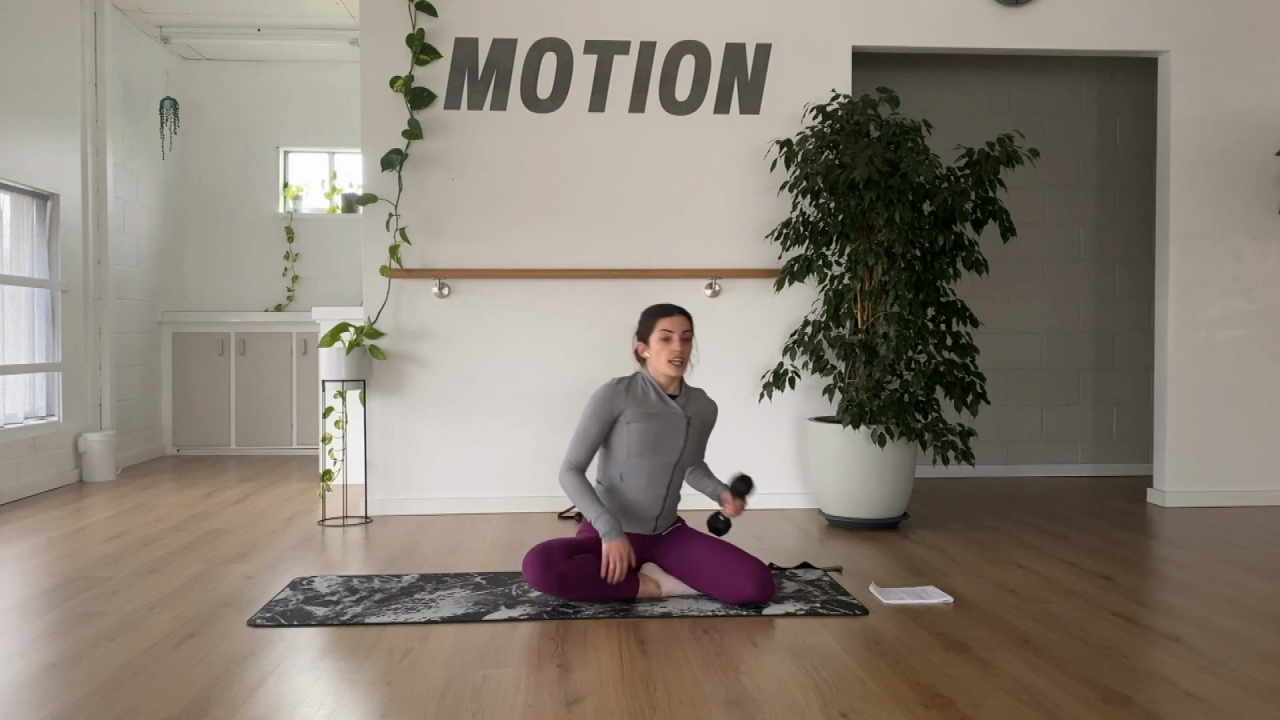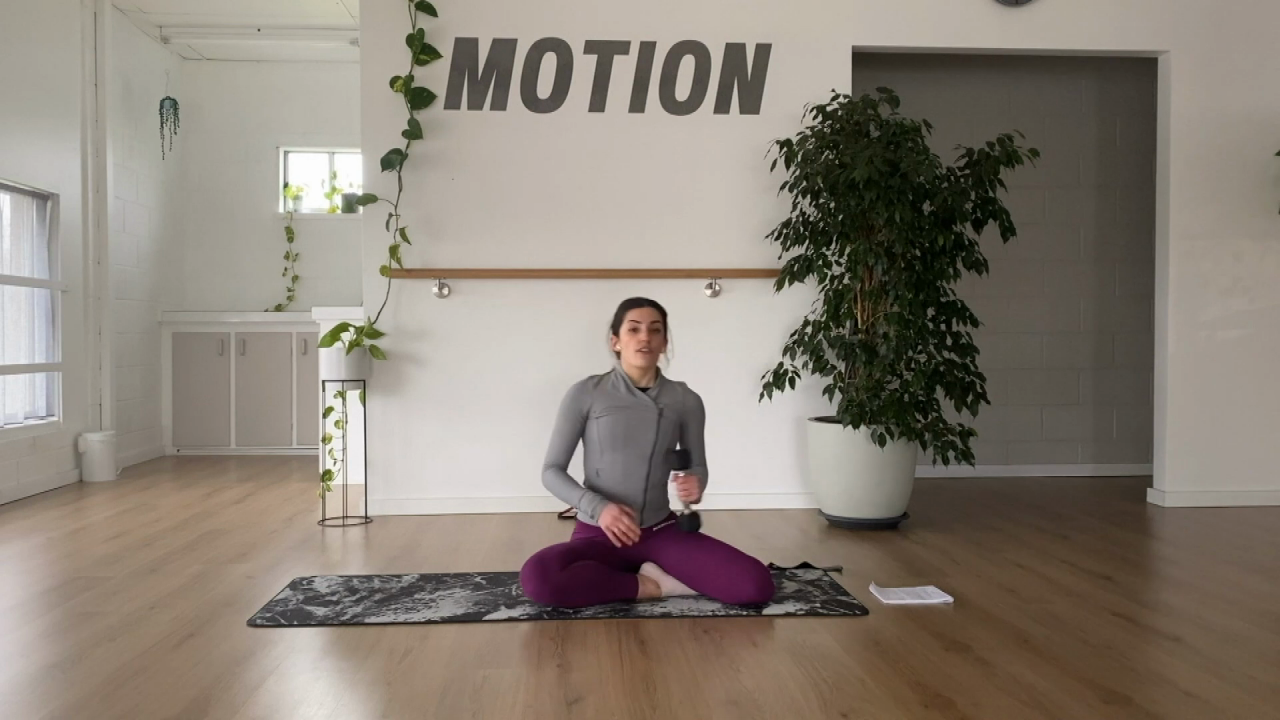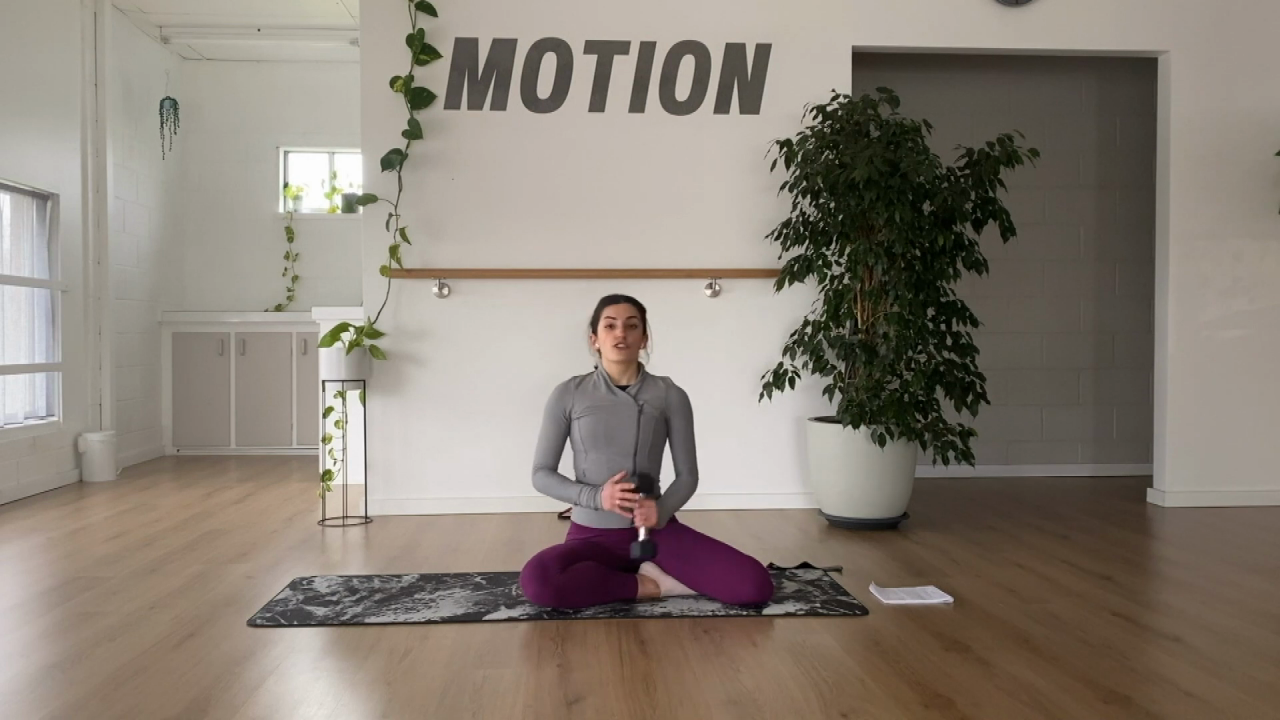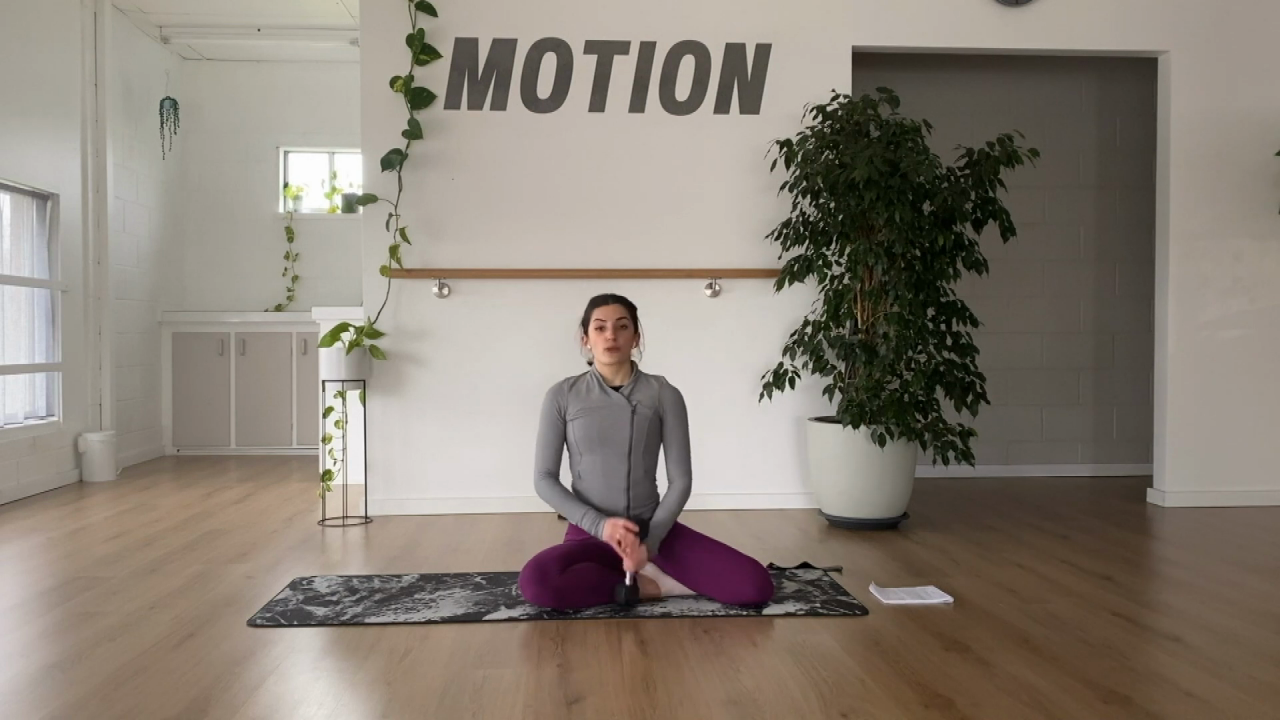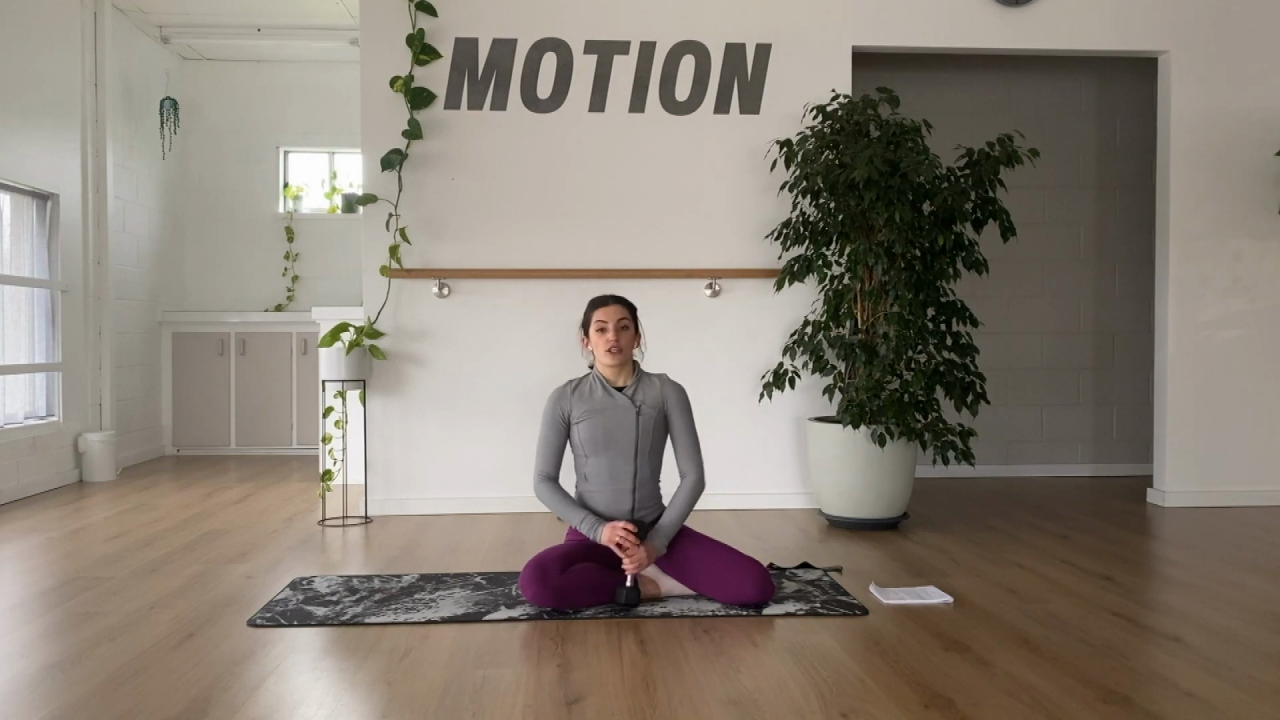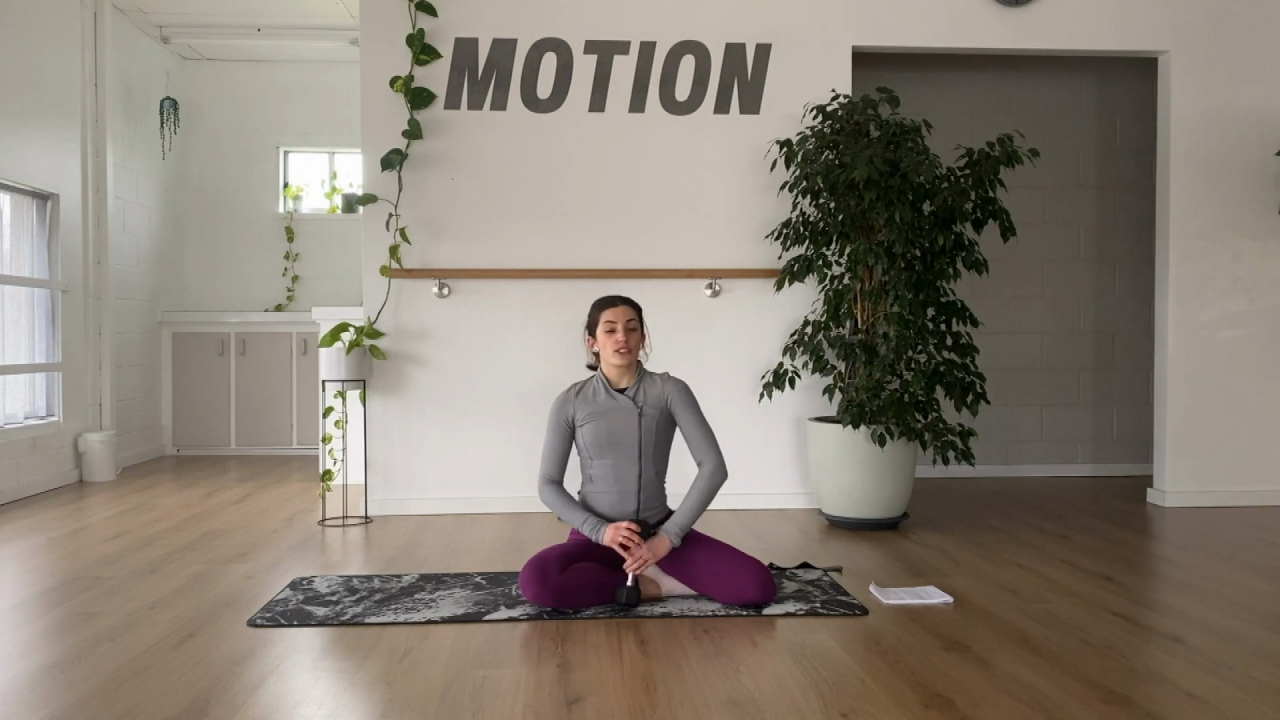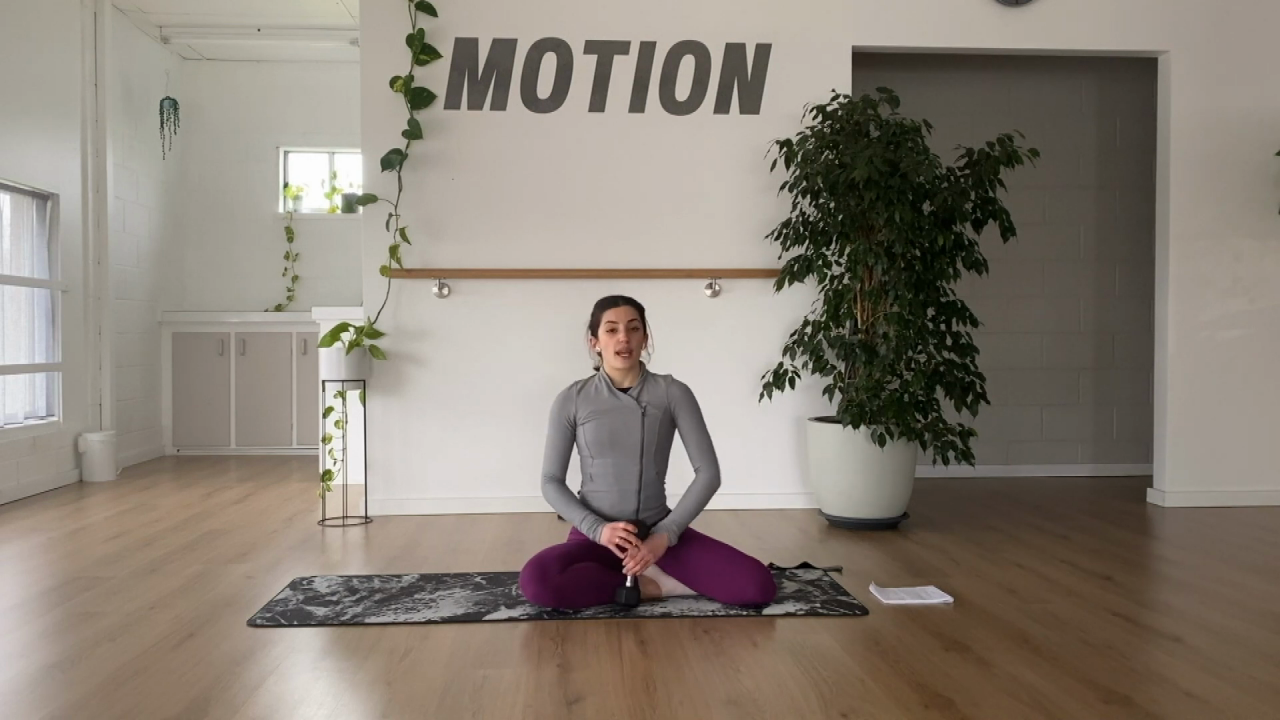
dt=0.2s
person 1, frame 1
left shoulder: (704, 407)
right shoulder: (614, 395)
right elbow: (571, 471)
left wrist: (722, 492)
right wrist: (610, 531)
left hip: (668, 535)
right hip: (606, 533)
left knee: (758, 586)
right knee: (539, 566)
left ankle: (646, 573)
right ankle: (655, 585)
person 1, frame 2
left shoulder: (686, 400)
right shoulder: (585, 394)
left elbow: (696, 465)
right elbow: (552, 470)
left wrist: (695, 485)
right wrist: (596, 506)
left hip: (661, 531)
right hip: (598, 533)
left knee: (757, 586)
right knee: (537, 579)
left ankle: (649, 572)
right ankle: (653, 586)
person 1, frame 3
left shoulder: (670, 396)
right shoulder: (567, 395)
left elbow: (687, 475)
right elbow: (541, 473)
left wrist: (660, 506)
right wrist: (596, 496)
left hip: (655, 530)
right hip: (592, 533)
left knee: (756, 586)
right knee: (537, 582)
left ankle: (654, 570)
right ankle: (653, 585)
person 1, frame 4
left shoulder: (664, 395)
right shoulder: (562, 396)
left elbow: (681, 480)
right elbow: (544, 479)
left wrist: (650, 541)
right wrist: (600, 525)
left hip: (653, 532)
right hip: (589, 534)
left knee: (756, 586)
right knee: (535, 583)
left ankle: (649, 572)
right ankle: (655, 584)
person 1, frame 5
left shoulder: (668, 392)
right shoulder: (565, 399)
left elbow: (693, 477)
right elbow: (544, 481)
left wrist: (657, 541)
right wrist: (598, 529)
left hip: (656, 529)
right hip: (591, 534)
left knee: (757, 586)
right knee: (536, 583)
left ankle: (650, 570)
right ankle: (654, 584)
person 1, frame 6
left shoulder: (670, 391)
right shoulder: (570, 402)
left elbow: (714, 468)
right elbow: (548, 484)
left wrist: (670, 536)
right wrist: (599, 529)
left hip: (659, 529)
right hip: (594, 535)
left knee: (758, 586)
right knee: (535, 581)
right ankle: (655, 584)
person 1, frame 7
left shoulder: (673, 393)
right shoulder: (571, 400)
left elbow: (709, 472)
right elbow: (551, 481)
left wrist: (666, 534)
right wrist: (597, 528)
left hip: (658, 530)
right hip: (594, 534)
left knee: (758, 586)
right knee: (535, 581)
left ankle: (652, 570)
right ankle: (656, 584)
